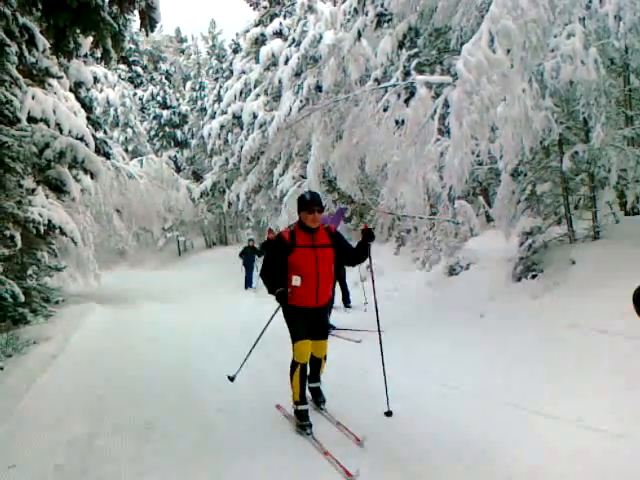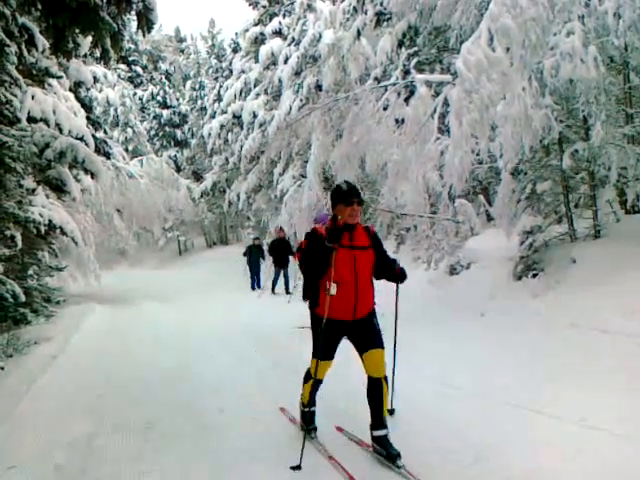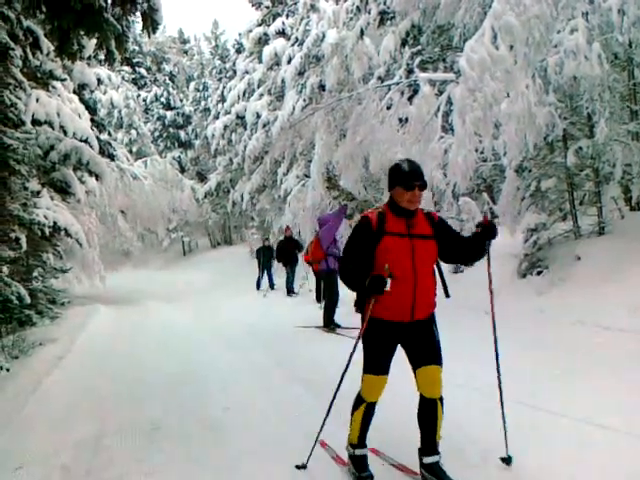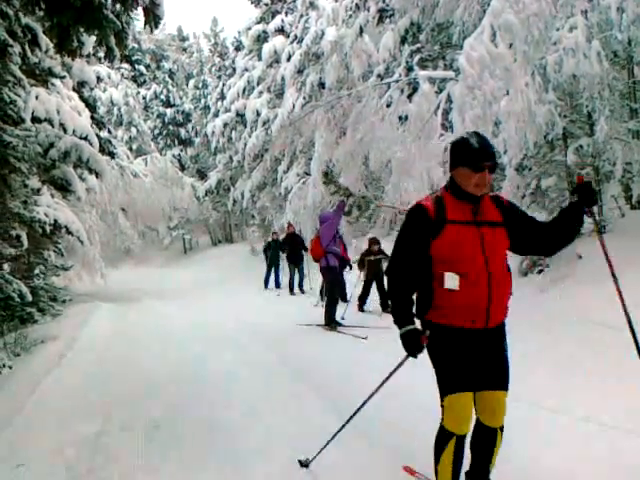
dt=0.4s
person 1, frame 1
left shoulder: (331, 236)
right shoulder: (286, 238)
left elbow: (350, 258)
right elbow: (268, 269)
left wrist: (365, 244)
right wrist: (276, 289)
left hip: (322, 305)
right hip: (295, 306)
left knee: (320, 351)
right knee: (302, 354)
left ankle: (314, 382)
right ankle: (300, 408)
person 1, frame 2
left shoulder: (369, 236)
right shoulder: (320, 235)
left elbow: (381, 265)
right elbow: (308, 268)
left wrist: (396, 272)
right wrist: (328, 245)
left hip: (363, 315)
right hip: (328, 317)
left knee: (378, 369)
right knee: (320, 369)
left ankle: (379, 435)
right ankle: (307, 408)
person 1, frame 3
left shoulder: (432, 225)
right shoulder: (372, 224)
left elbow: (465, 252)
right elbow: (348, 267)
left wrist: (484, 235)
right wrist: (366, 286)
left hip: (422, 321)
right hip: (382, 321)
left knee: (432, 388)
right knee: (372, 389)
right ankle: (357, 452)
person 1, frame 4
left shoulder: (501, 211)
right shoulder: (428, 213)
left elbow: (545, 241)
right elbow: (400, 273)
left wrist: (578, 208)
right wrist: (406, 324)
left hip: (491, 331)
right hip: (446, 331)
left knee: (494, 417)
right knee: (458, 418)
